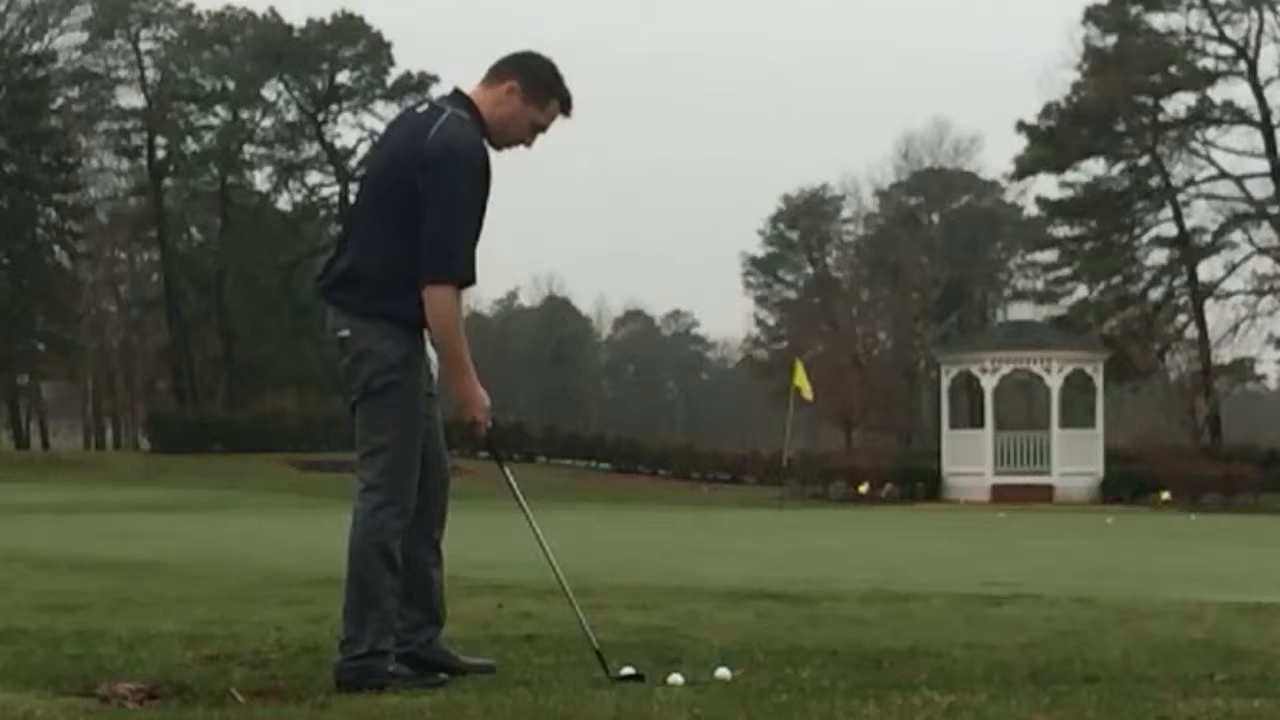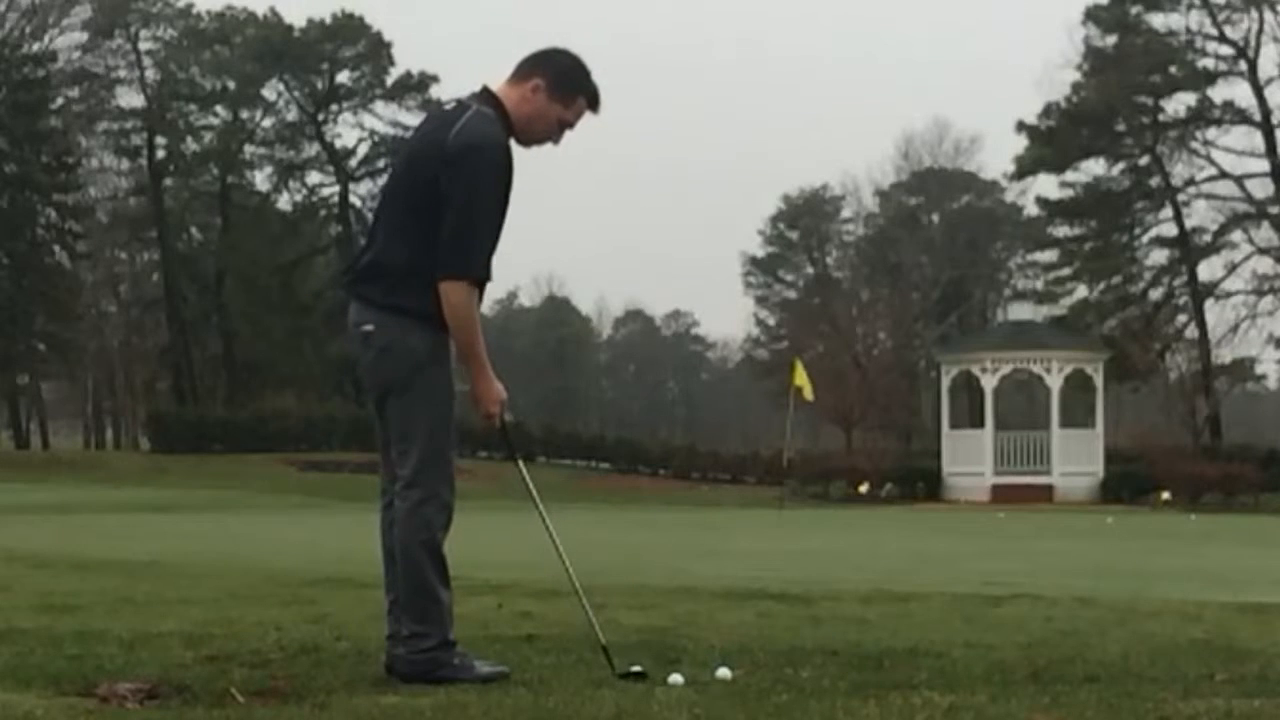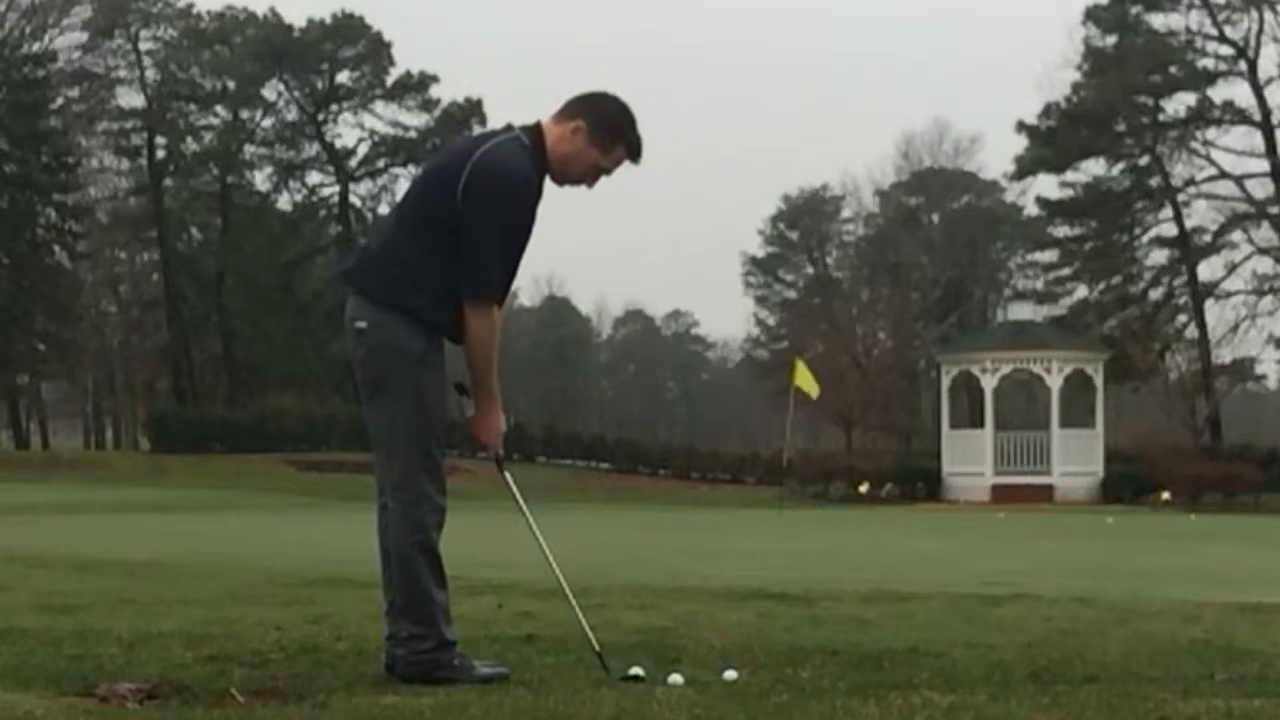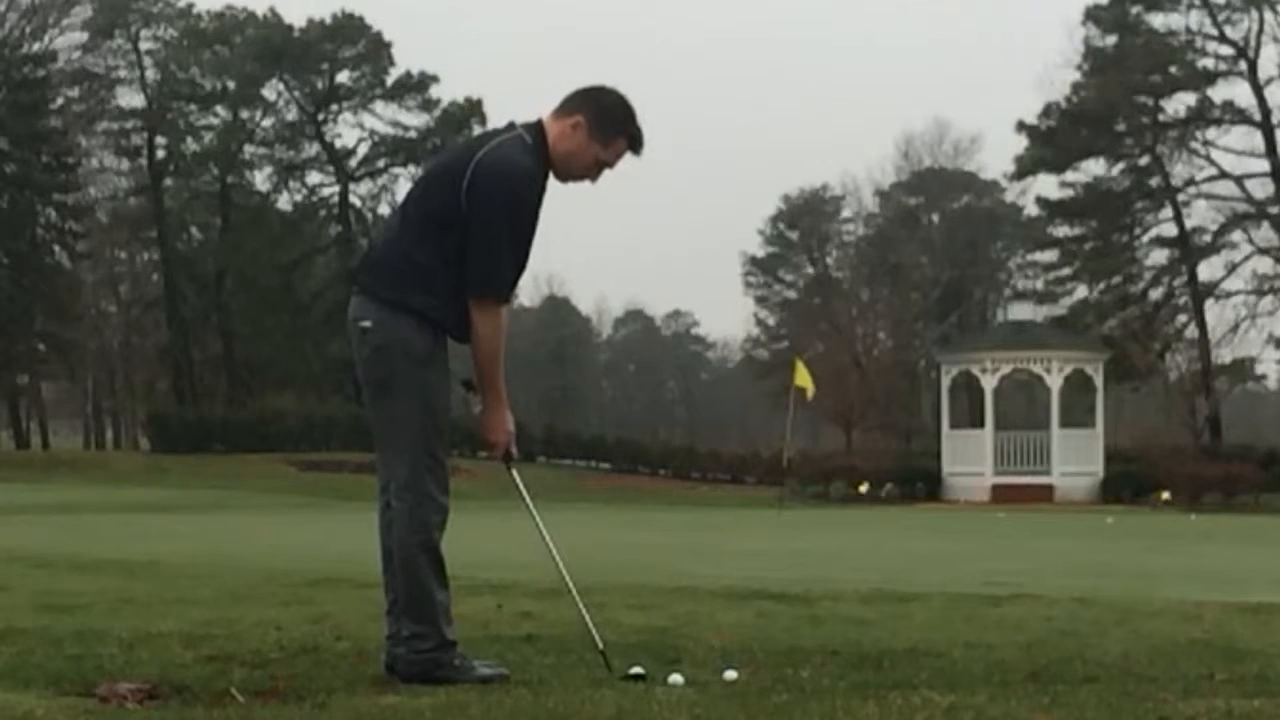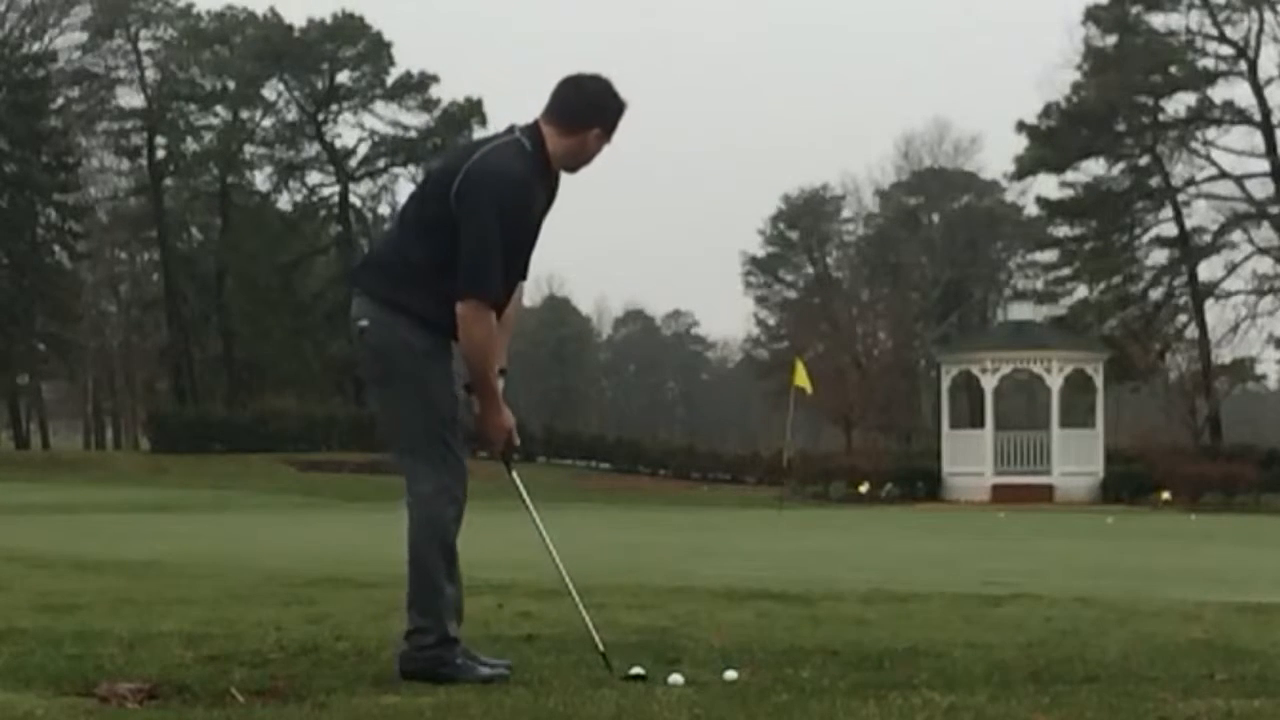
dt=1s
person 1, frame 1
left shoulder: (423, 122)
right shoulder: (459, 148)
right elbow: (440, 278)
right wrist: (464, 380)
left hip: (378, 320)
right hip: (381, 328)
left knee: (426, 482)
right knee: (389, 490)
left ankle: (416, 638)
right ankle: (364, 655)
person 1, frame 2
left shoulder: (456, 122)
right shoulder: (482, 146)
right elbow: (457, 276)
left wrist: (470, 362)
right wrist: (481, 374)
left hip: (385, 316)
right hip: (405, 325)
left knee: (409, 486)
right knee: (425, 489)
left ankle: (412, 641)
right ankle: (424, 648)
person 1, frame 3
left shoulder: (506, 159)
right shoulder: (507, 175)
left elbow: (479, 292)
right elbow: (479, 301)
left wrist: (483, 394)
right wrist: (488, 405)
left hip: (392, 318)
right hip: (397, 322)
left knee: (408, 490)
right knee: (416, 492)
left ankle: (413, 642)
right ankle: (424, 649)
person 1, frame 4
left shoulder: (509, 159)
right shoulder: (511, 173)
left elbow: (485, 292)
right elbow: (486, 301)
left wrist: (491, 394)
right wrist: (495, 404)
left hip: (394, 317)
right hip: (400, 321)
left knee: (408, 490)
right knee: (420, 492)
left ankle: (411, 641)
right ankle: (425, 648)
person 1, frame 5
left shoulder: (534, 174)
right shoulder: (499, 176)
left elbow: (509, 282)
right elbow: (473, 302)
left wrist: (495, 375)
right wrist: (491, 402)
left hip: (417, 322)
right hip: (396, 319)
left knee: (440, 482)
right knee: (440, 481)
left ankle: (436, 638)
right ankle: (430, 644)
